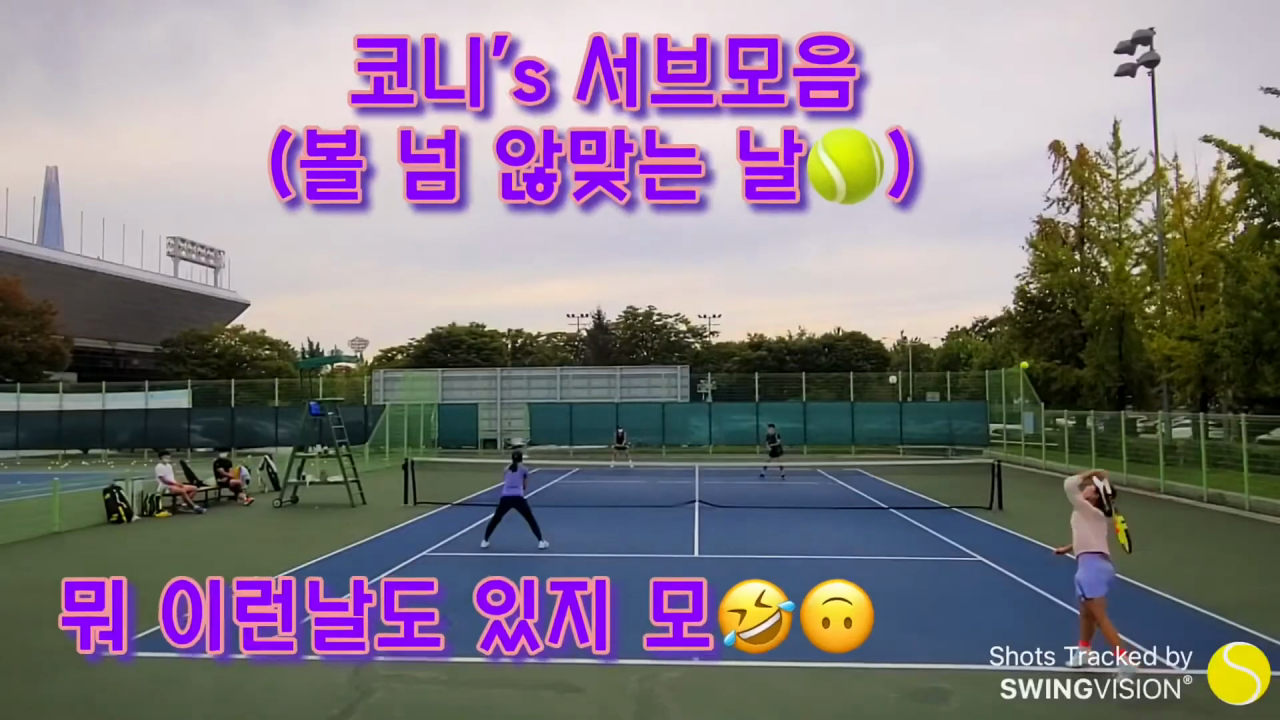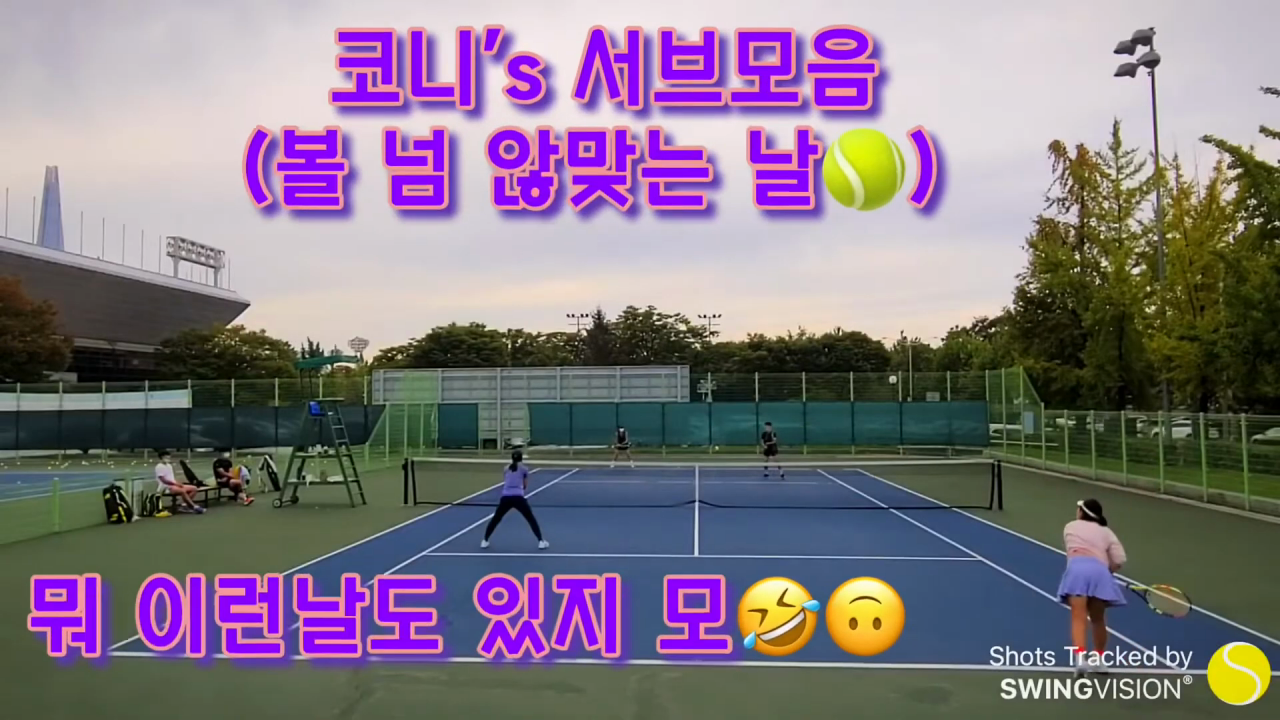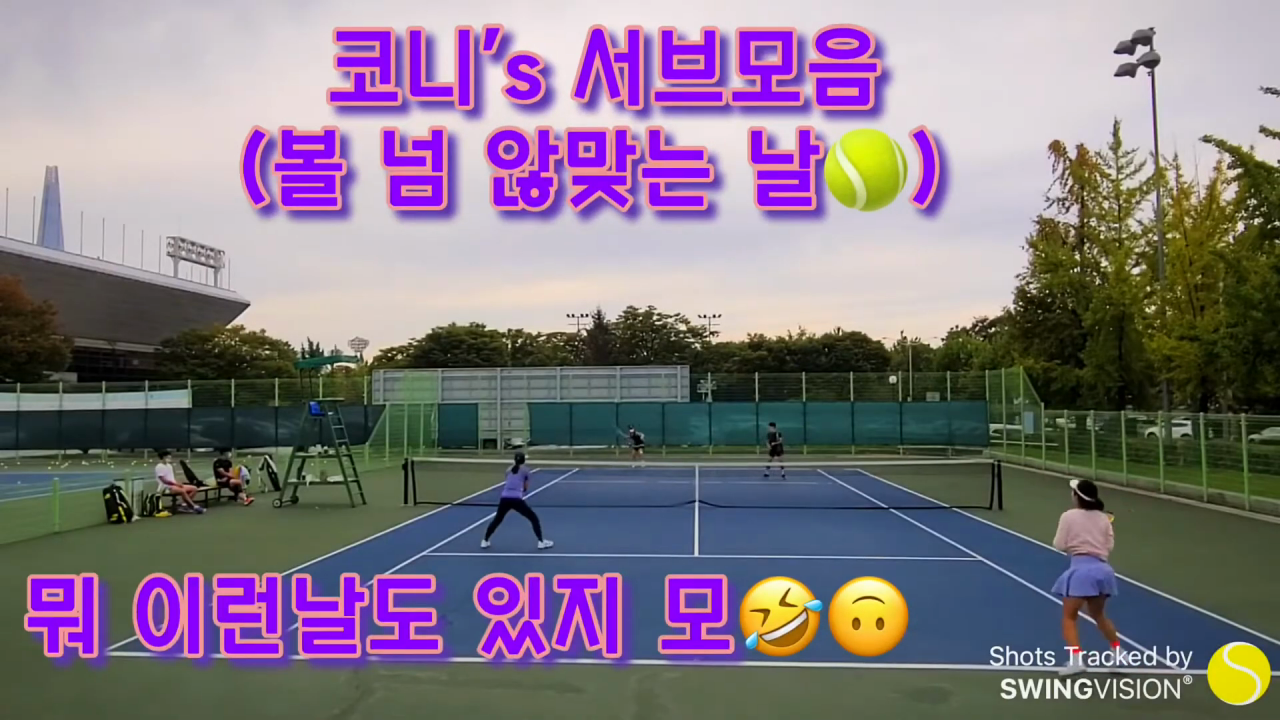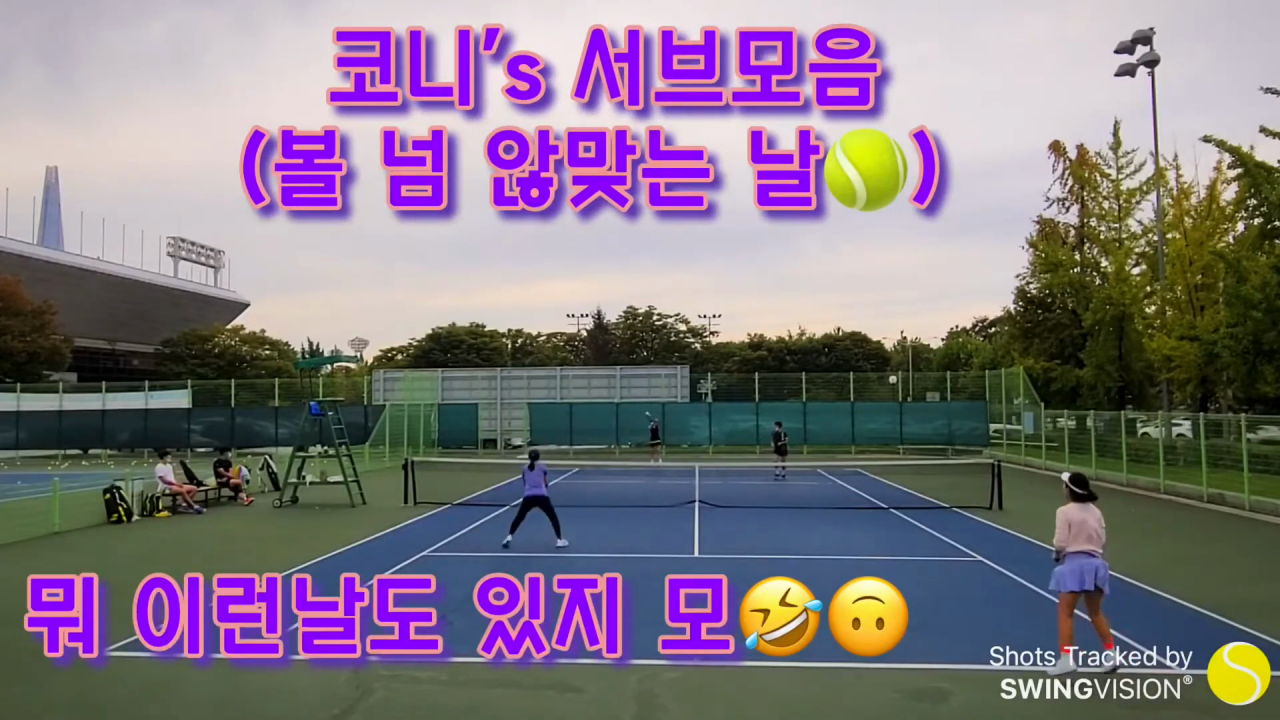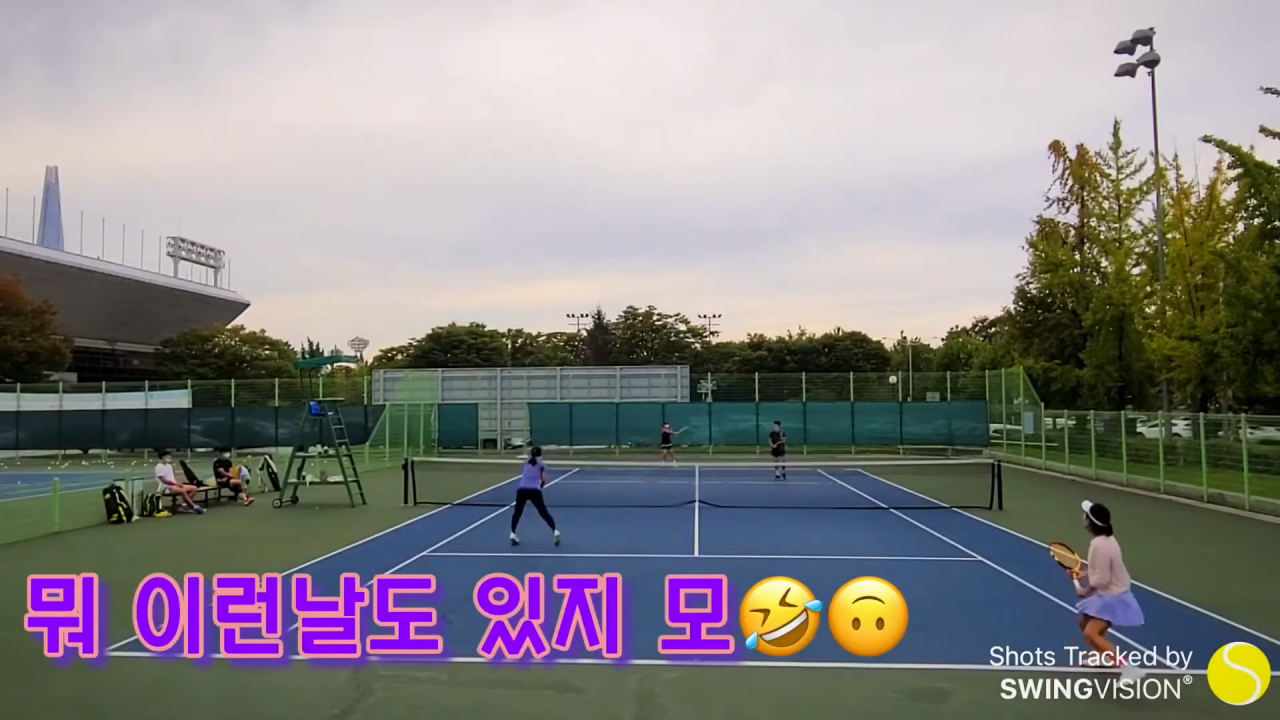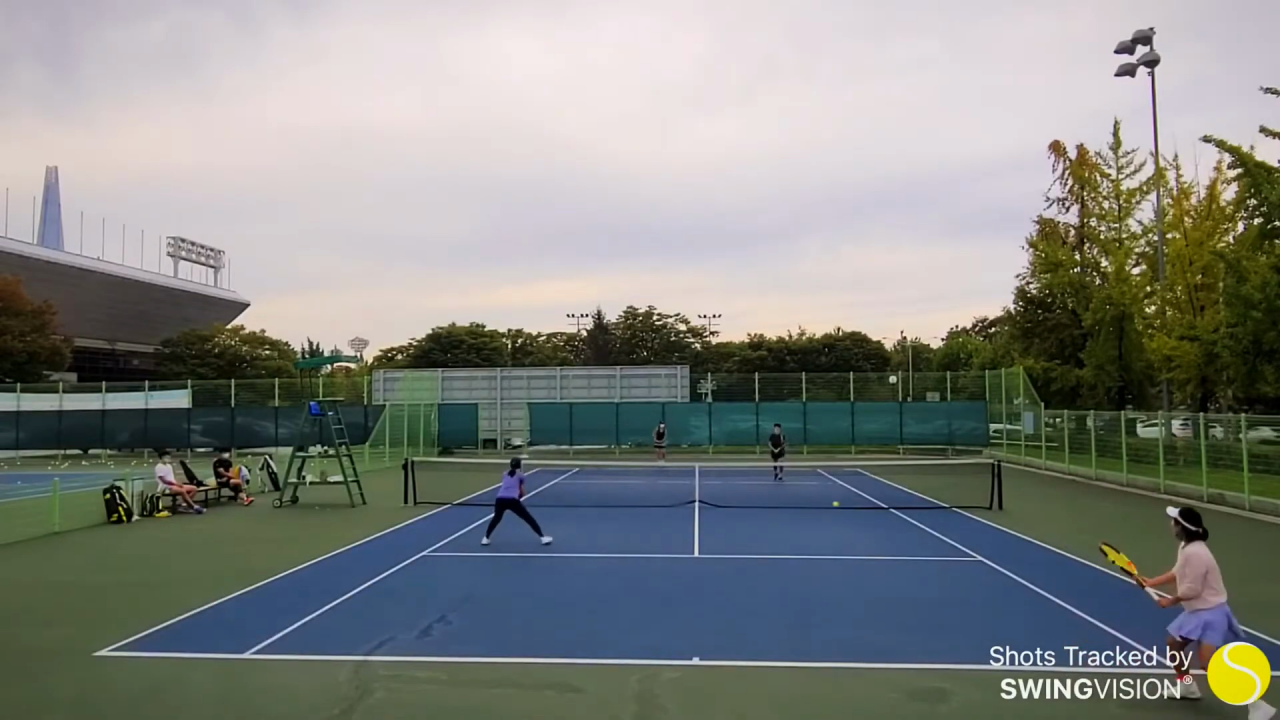
dt=0.5s
person 1, frame 1
left shoulder: (1085, 509)
right shoulder: (1098, 517)
left elbow: (1070, 486)
left wrist: (1089, 474)
right wrist: (1068, 548)
left hip: (1093, 569)
right hip: (1093, 568)
left knee: (1100, 618)
right knee: (1085, 612)
left ankle: (1124, 661)
right ankle: (1083, 653)
person 1, frame 2
left shoulder: (1070, 527)
right shoulder: (1106, 532)
right elbow: (1120, 559)
left hip: (1078, 569)
right hip: (1099, 571)
left knee: (1078, 619)
right knee: (1098, 620)
left ankle: (1080, 657)
right ankle: (1098, 659)
person 1, frame 3
left shoulder: (1069, 517)
right shoulder: (1103, 518)
left elbow: (1059, 545)
right elbow: (1109, 545)
left hip: (1080, 570)
right hip: (1100, 570)
left knee: (1068, 617)
right knee: (1098, 615)
left ankle: (1076, 659)
right ankle: (1117, 651)
person 1, frame 4
left shoulder: (1065, 512)
right shoulder: (1095, 511)
left elbow: (1060, 543)
right elbow: (1102, 539)
left wrist: (1058, 554)
left hip: (1074, 565)
right hip: (1096, 564)
left knee: (1065, 614)
right knee: (1095, 613)
left ankle: (1066, 659)
right ankle: (1111, 654)
person 1, frame 5
left shoulder: (1099, 545)
right shoulder: (1104, 540)
left elbow: (1102, 579)
left wrist: (1085, 590)
right wrist: (1081, 574)
left hip: (1113, 599)
right hip: (1108, 596)
left knee: (1091, 635)
right knee: (1084, 622)
left ankle: (1129, 670)
right ankle: (1099, 657)
person 1, frame 6
left shoulder: (1195, 553)
right shoulder: (1185, 547)
left elbow: (1191, 589)
right elbow: (1178, 573)
left wrist: (1170, 601)
right wrist: (1151, 582)
left hip: (1210, 614)
right hip: (1197, 612)
left knee: (1210, 664)
right knee: (1173, 646)
left ankle: (1259, 706)
right ankle: (1187, 686)
